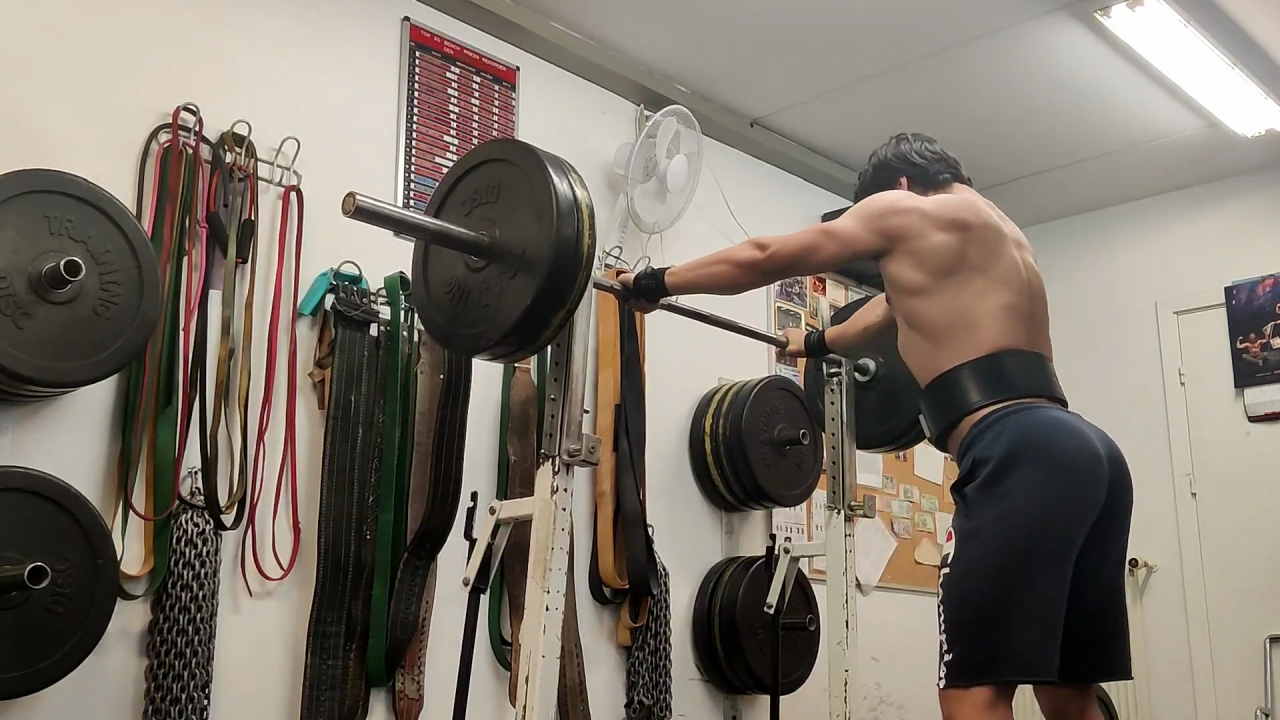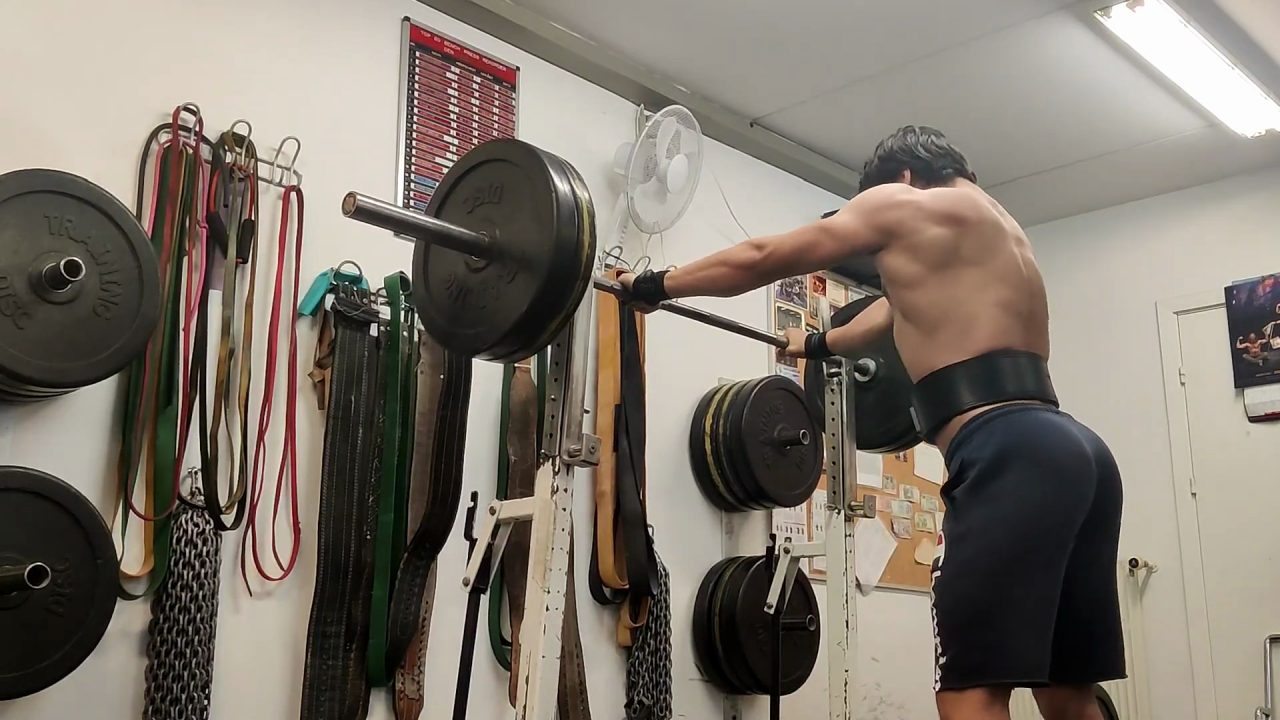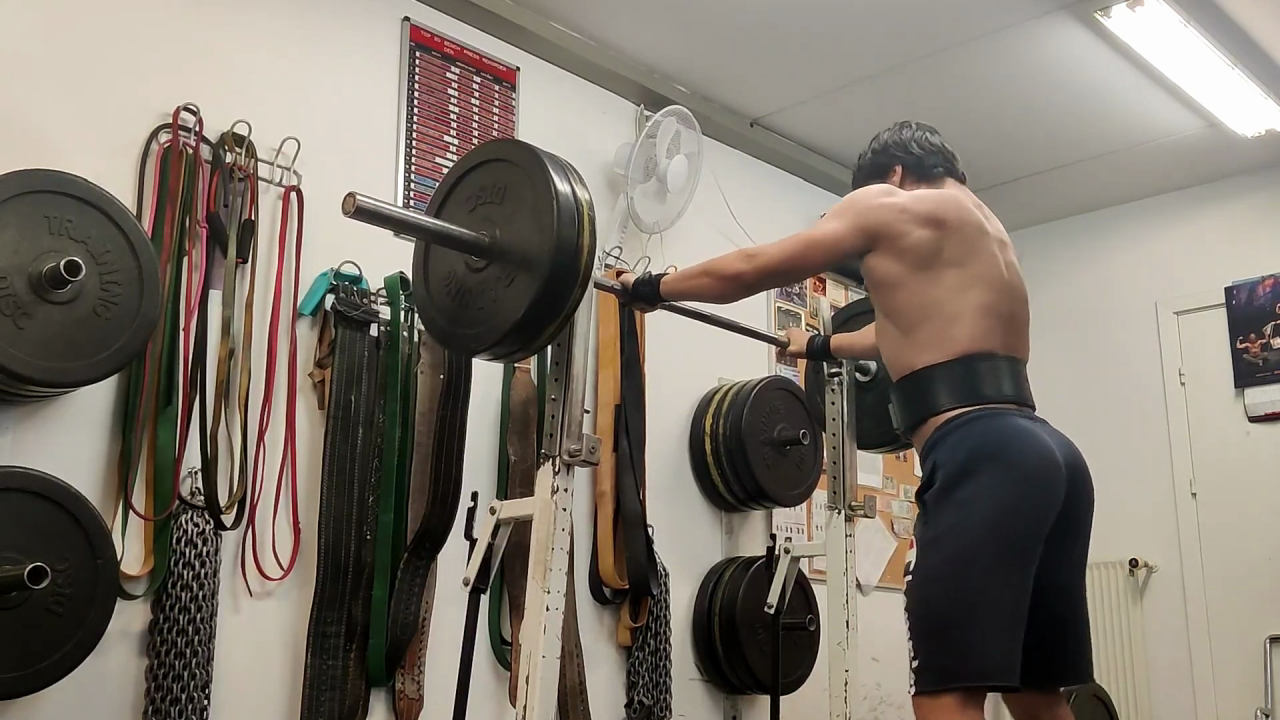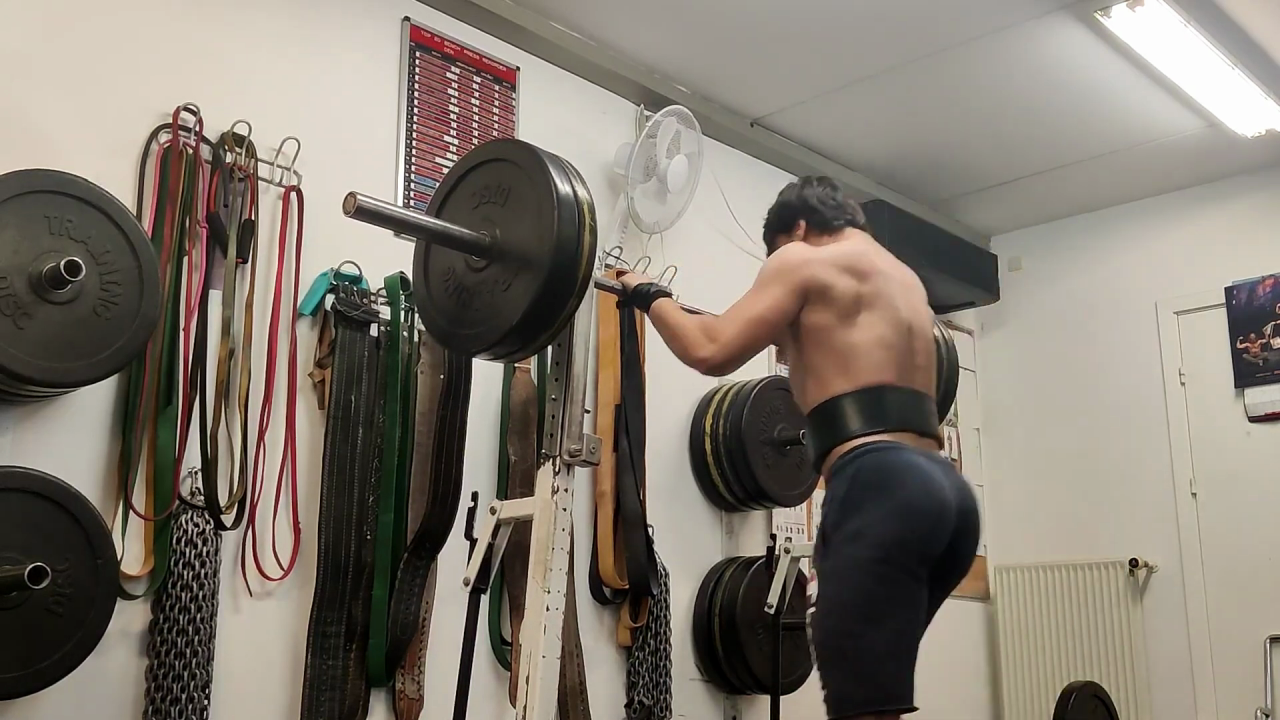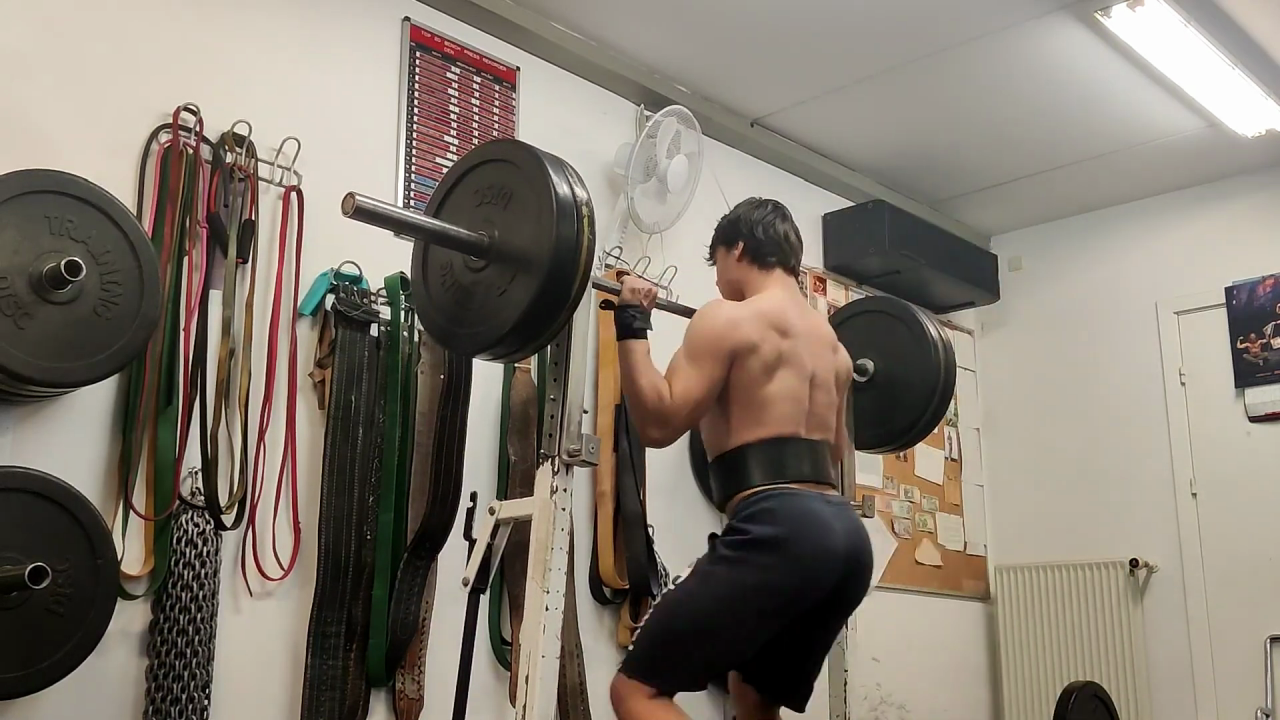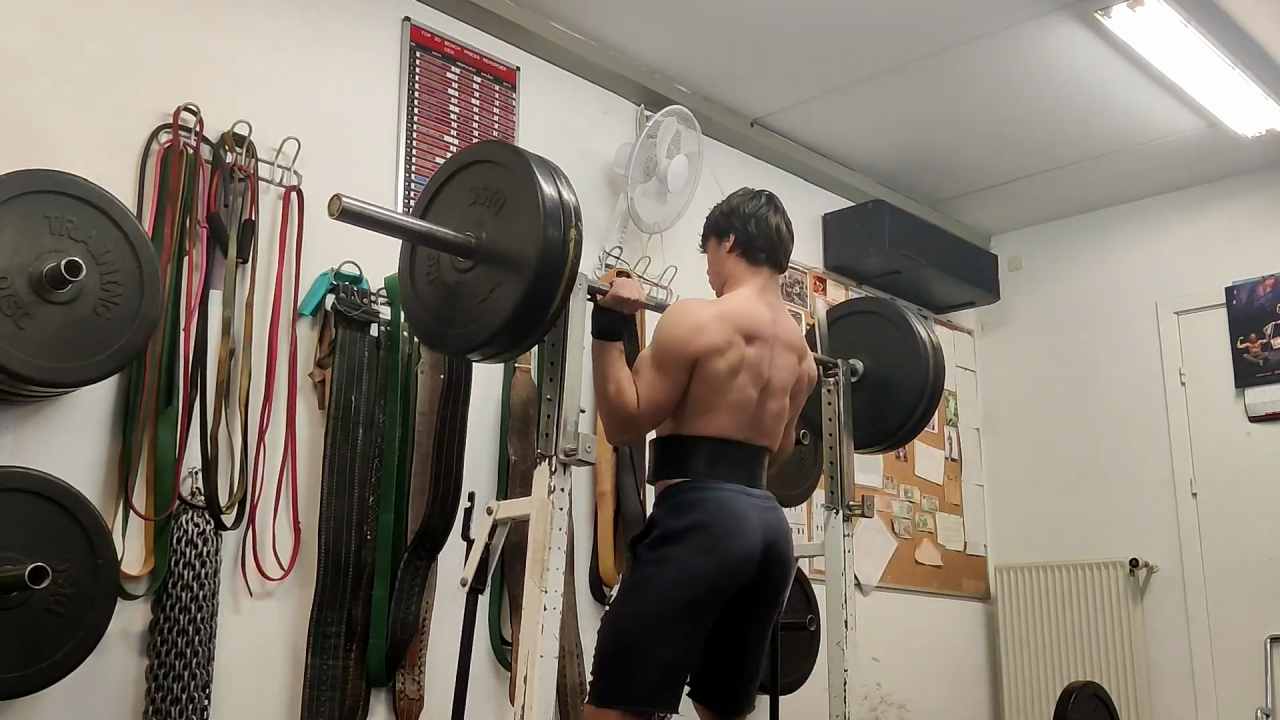
dt=0.3s
person 1, frame 1
left shoulder: (907, 210)
right shoulder: (999, 232)
left elbow: (763, 257)
left wrist: (656, 284)
right wrist: (820, 342)
left hip: (1022, 458)
right hip: (1085, 454)
person 1, frame 2
left shoulder: (905, 205)
right shoulder: (1002, 230)
left elbow: (761, 259)
left wrist: (655, 285)
right wrist: (821, 343)
left hip: (1010, 458)
right hip: (1075, 453)
person 1, frame 3
left shoulder: (891, 205)
right shoulder: (989, 231)
left elbow: (750, 269)
left wrist: (654, 287)
right wrist: (823, 347)
left hip: (984, 460)
right hip: (1049, 457)
person 1, frame 4
left shoulder: (807, 259)
right shoulder: (905, 280)
left elbow: (712, 351)
left wrist: (649, 296)
left hip: (879, 490)
right hip: (944, 490)
person 1, frame 5
left shoulder: (728, 319)
right shoulder: (827, 336)
left elbow: (657, 422)
left wrist: (631, 324)
left hip: (778, 530)
right hip: (843, 532)
person 1, frame 6
left shoulder: (696, 319)
right shoulder: (800, 346)
left elbow: (623, 422)
left wrist: (608, 326)
left hip: (700, 522)
right hip: (766, 524)
